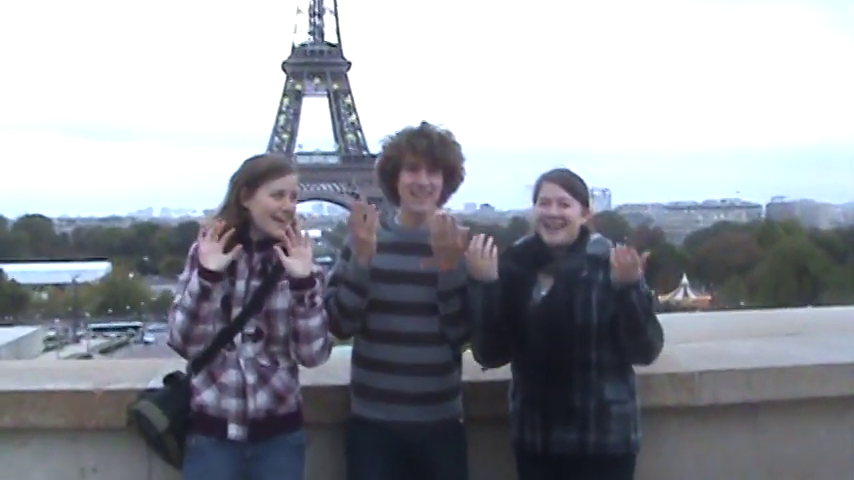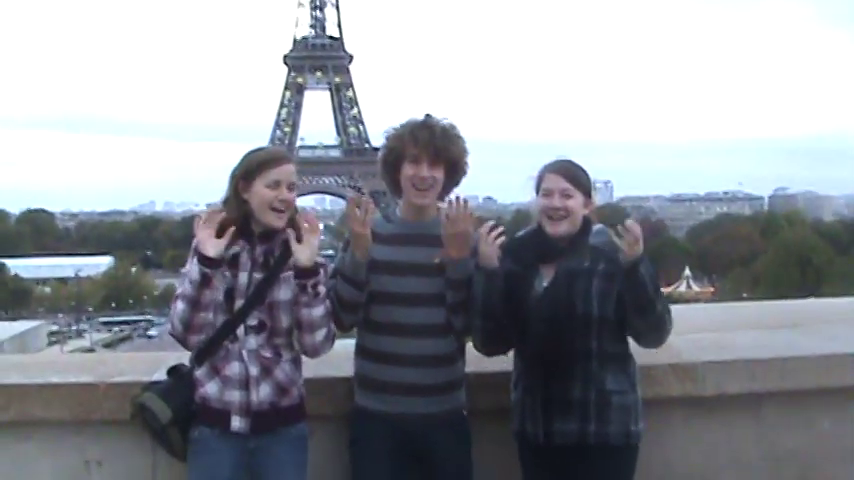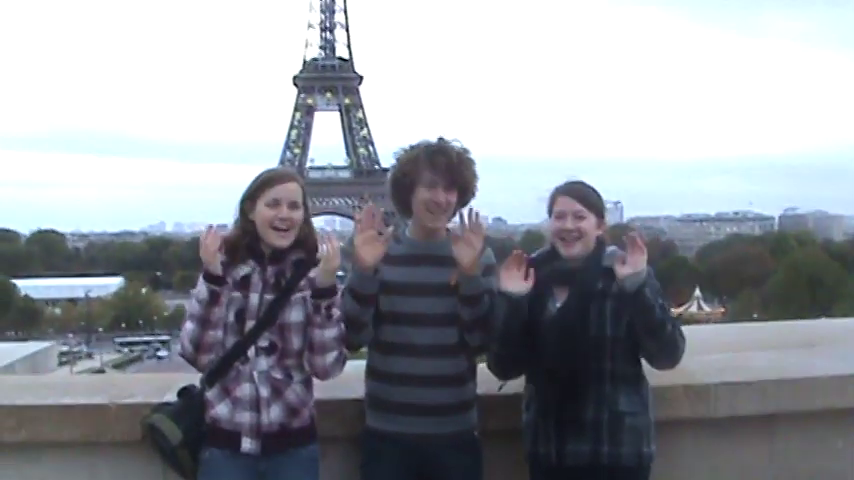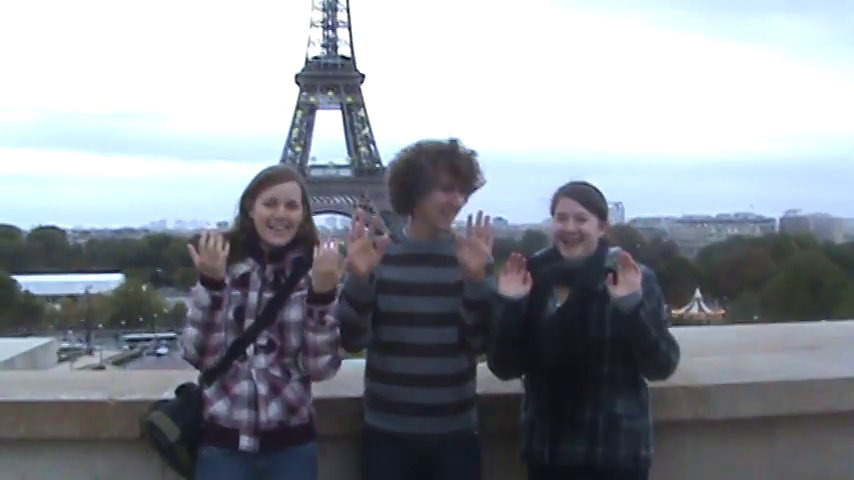
dt=0.2s
person 1, frame 1
left shoulder: (461, 245)
right shoulder: (363, 240)
left elbow: (461, 333)
right elbow: (340, 325)
left wrist: (449, 268)
right wrist: (362, 259)
left hip: (440, 421)
right hip: (372, 420)
person 1, frame 2
left shoulder: (466, 236)
right shoulder: (368, 233)
left elbow: (467, 324)
right elbow: (343, 318)
left wrist: (459, 257)
right wrist: (358, 253)
left hip: (444, 413)
right hip: (376, 412)
person 1, frame 3
left shoulder: (478, 256)
right shoulder: (379, 253)
left elbow: (481, 341)
right elbow: (353, 337)
left wrist: (470, 274)
right wrist: (364, 270)
left hip: (456, 434)
right hip: (387, 434)
person 1, frame 4
left shoulder: (474, 256)
right shoulder: (376, 254)
left elbow: (481, 342)
right elbow: (353, 340)
left wrist: (476, 277)
right wrist: (360, 276)
left hip: (455, 433)
right hip: (387, 432)
person 2, frame 1
left shoulder: (297, 259)
right shoulder: (208, 252)
left elbow: (313, 354)
right elbow: (186, 344)
left wrist: (303, 282)
right wrist: (207, 275)
left hip: (279, 433)
right hip: (212, 431)
person 2, frame 2
left shoulder: (300, 252)
right shoulder: (210, 245)
left elbow: (316, 344)
right elbow: (188, 335)
left wrist: (308, 271)
right wrist: (206, 262)
left hip: (282, 425)
right hip: (216, 423)
person 2, frame 3
left shoulder: (312, 274)
right shoulder: (224, 265)
left elbow: (327, 366)
right elbow: (198, 355)
left wrist: (325, 290)
right wrist: (213, 280)
left hip: (293, 446)
right hip: (226, 444)
person 2, frame 4
left shoulder: (312, 272)
right shoulder: (223, 264)
left elbow: (321, 368)
right elbow: (201, 357)
left wrist: (322, 295)
right wrist: (211, 284)
left hip: (291, 443)
right hip: (224, 441)
person 3, frame 1
left shoulder: (610, 266)
right shoulder: (514, 267)
left elbow: (645, 350)
right elbow: (490, 354)
left wrist: (628, 287)
right wrist: (485, 285)
left hip: (603, 437)
right hip: (535, 437)
person 3, frame 2
left shoulder: (612, 256)
right shoulder: (517, 258)
left elbow: (653, 333)
right elbow: (490, 343)
left wrist: (635, 265)
right wrist: (488, 273)
left hip: (605, 427)
right hip: (537, 427)
person 3, frame 3
left shoulder: (628, 278)
right shoulder: (532, 277)
left elbow: (667, 355)
right elbow: (504, 366)
left wrist: (638, 289)
right wrist: (511, 302)
left hip: (618, 449)
right hip: (549, 448)
person 3, frame 4
left shoulder: (633, 280)
right shoulder: (534, 278)
left elbow: (662, 365)
right elbow: (505, 367)
left wrist: (632, 306)
right wrist: (510, 306)
left hip: (615, 451)
right hip: (547, 447)
